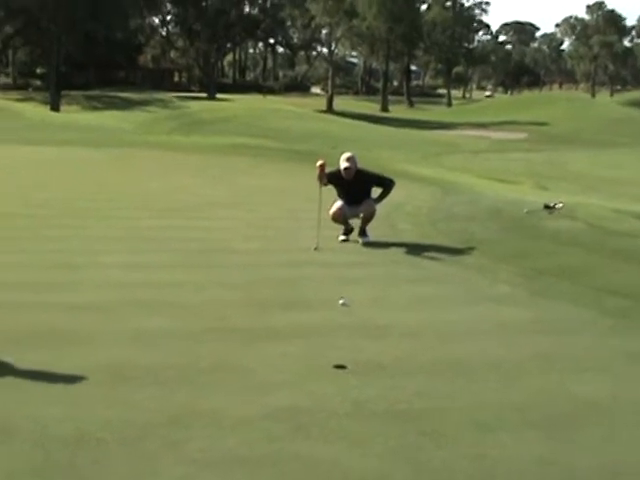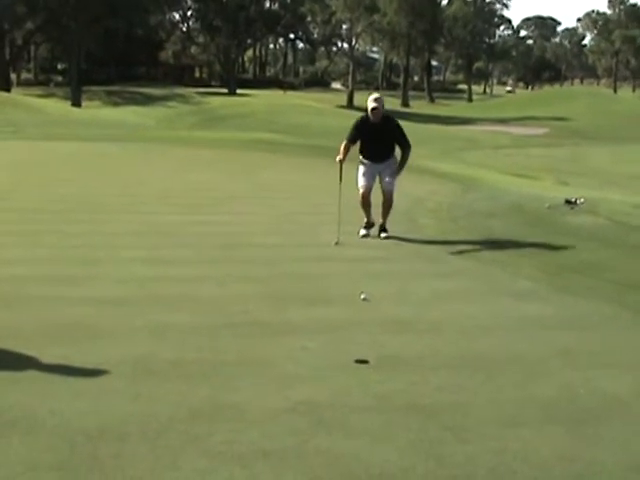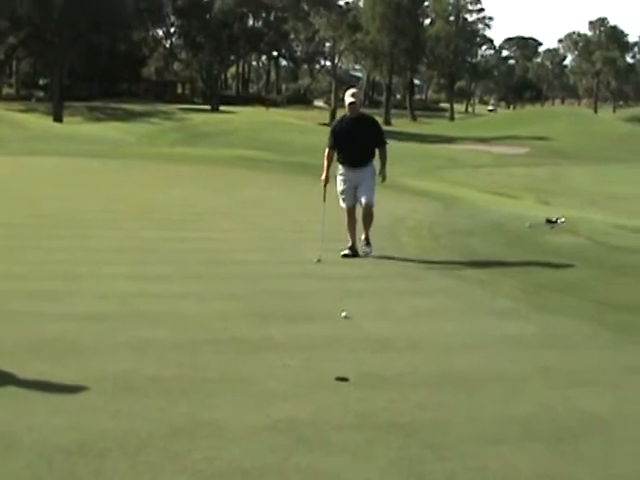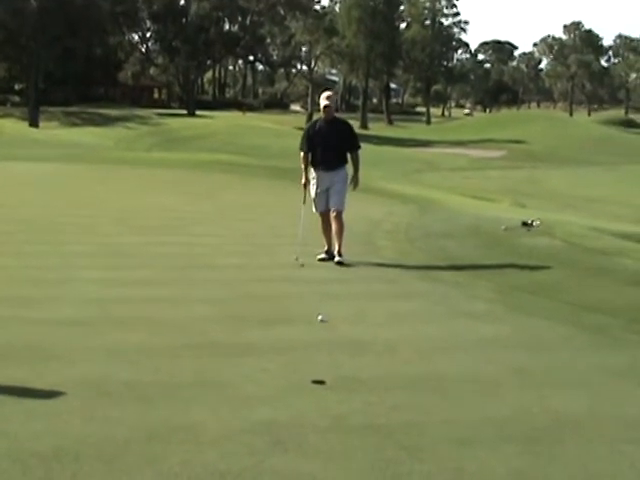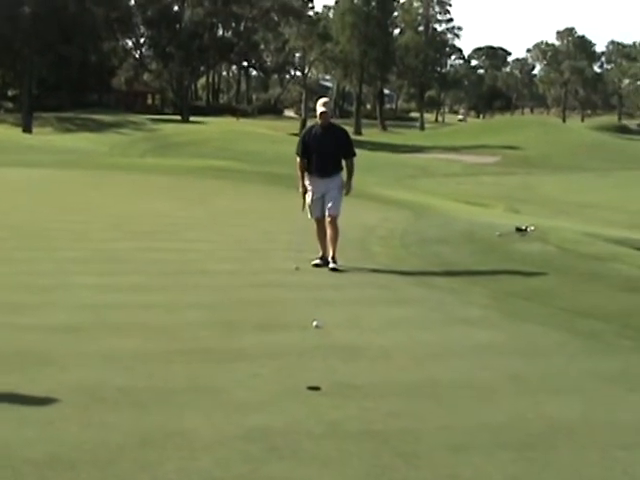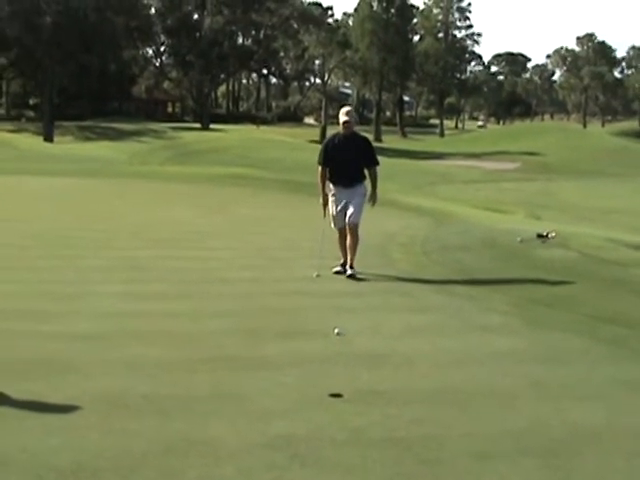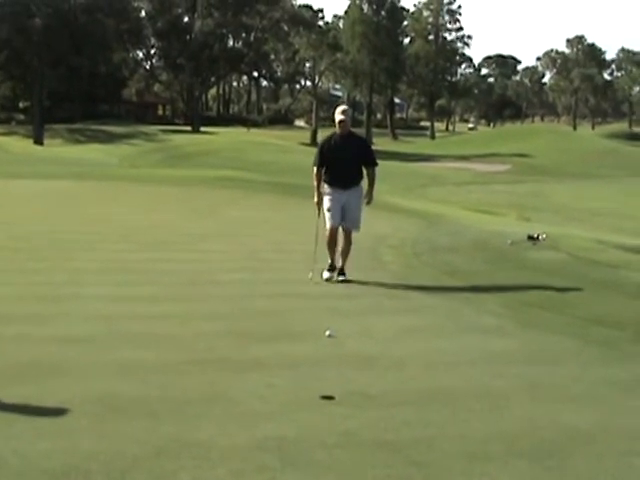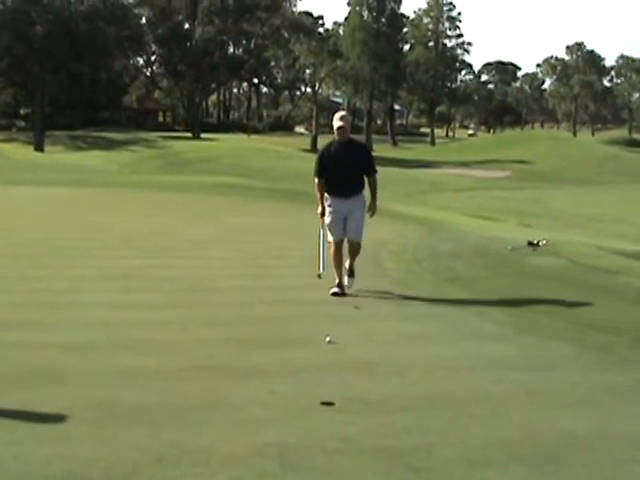
dt=0.5s
person 1, frame 1
left shoulder: (365, 176)
right shoulder: (336, 175)
left elbow: (390, 183)
right elbow: (322, 181)
left wrist: (378, 199)
right wrist: (321, 170)
left hip: (363, 204)
right hip: (346, 204)
left knee: (370, 209)
right knee: (334, 213)
left ankle: (362, 229)
right ankle: (347, 227)
person 1, frame 2
left shoulder: (392, 124)
right shoulder: (361, 122)
left elbow: (406, 147)
right elbow: (349, 142)
left wrist: (399, 169)
right wrist: (342, 156)
left hip: (388, 162)
right hip: (367, 162)
left knee: (388, 193)
right knee: (364, 193)
left ankle: (383, 225)
right ankle: (368, 221)
person 1, frame 3
left shoulder: (371, 123)
right shoulder: (339, 125)
left elbow: (381, 146)
right elbow: (330, 150)
left wrist: (383, 168)
right wrist: (326, 172)
left hip: (366, 170)
right hip: (345, 171)
left knee: (368, 206)
right knee: (349, 209)
left ankle: (366, 238)
right ankle: (352, 246)
person 1, frame 4
left shoulder: (344, 126)
right shoulder: (312, 127)
left elbow: (354, 151)
right elbow: (304, 152)
left wrist: (356, 173)
right wrist: (305, 174)
left hip: (338, 174)
right hip: (318, 174)
left knee: (336, 213)
right knee: (323, 214)
left ankle: (338, 252)
right ankle: (328, 249)
person 1, frame 5
left shoulder: (341, 133)
right shoulder: (308, 133)
left elbow: (349, 159)
right elbow: (301, 159)
left wrist: (349, 180)
right wrist: (301, 183)
left hip: (334, 180)
right hip: (313, 181)
left knee: (331, 218)
right knee: (319, 220)
left ankle: (333, 257)
right ankle: (323, 255)
person 1, frame 6
left shoulder: (363, 142)
right shoulder: (330, 142)
left elbow: (372, 168)
right elbow: (322, 169)
left wrist: (374, 190)
right wrist: (323, 193)
left hip: (357, 189)
right hip: (336, 190)
left knee: (352, 226)
right knee: (341, 229)
left ankle: (350, 265)
right ankle: (344, 261)
person 1, frame 7
left shoulder: (361, 142)
right shoulder: (326, 142)
left elbow: (370, 167)
right elbow: (318, 168)
left wrist: (370, 189)
right wrist: (317, 192)
left hip: (354, 192)
right hip: (331, 191)
left knee: (347, 232)
right knee: (332, 229)
left ankle: (342, 269)
right ankle: (331, 264)
person 1, frame 8
left shoulder: (361, 149)
right shoulder: (326, 151)
left elbow: (371, 176)
right elbow: (319, 179)
left wrist: (374, 199)
right wrist: (320, 204)
left hip: (356, 201)
right hip: (333, 201)
left knee: (355, 242)
right knee: (336, 242)
left ankle: (350, 265)
right ankle: (339, 283)
